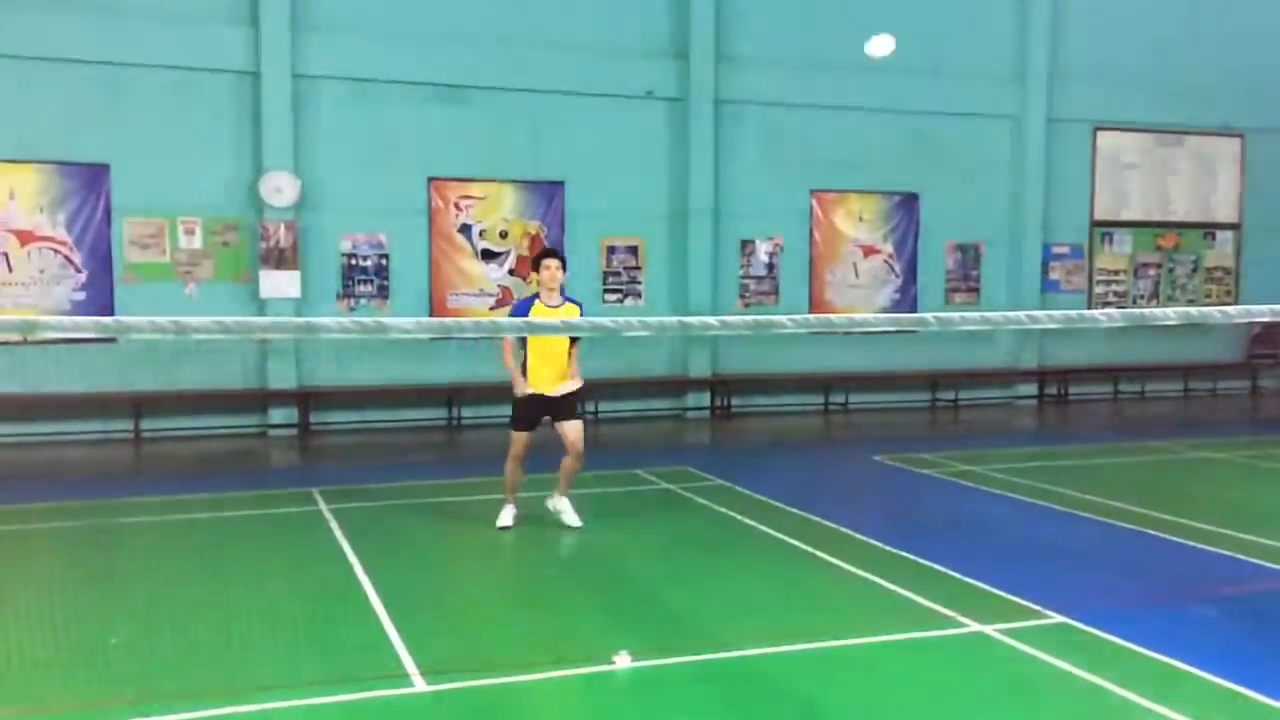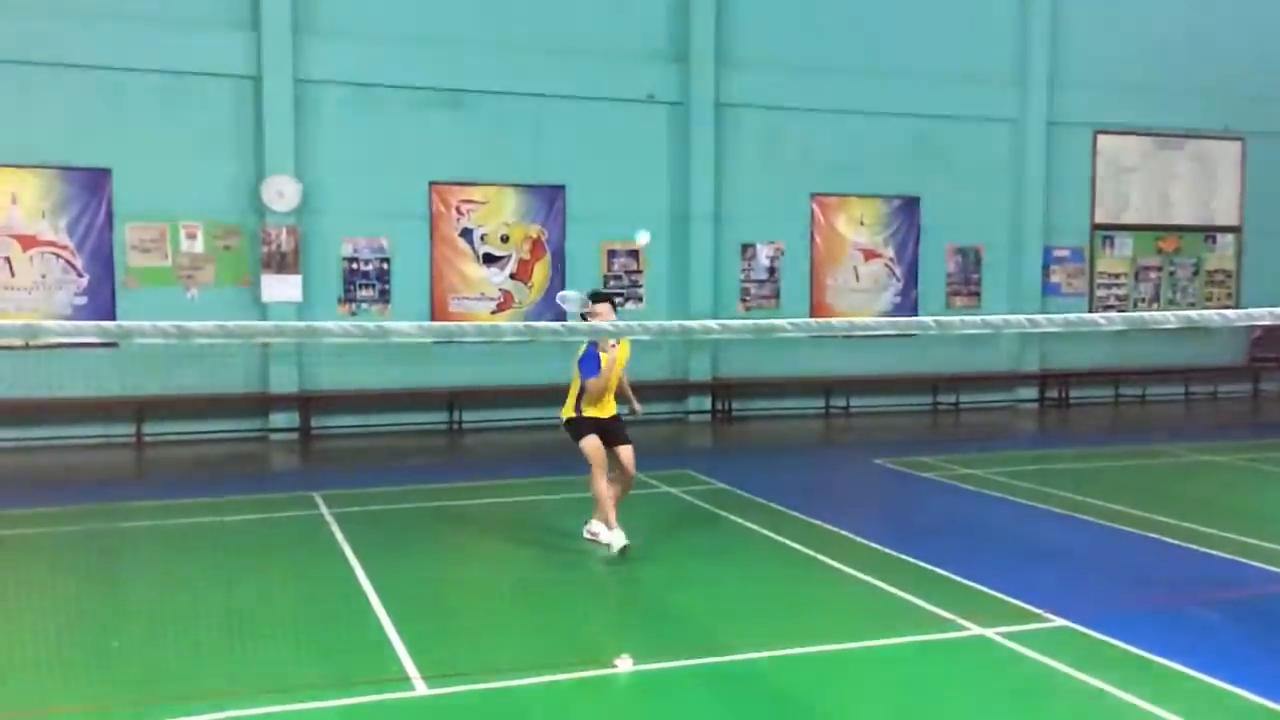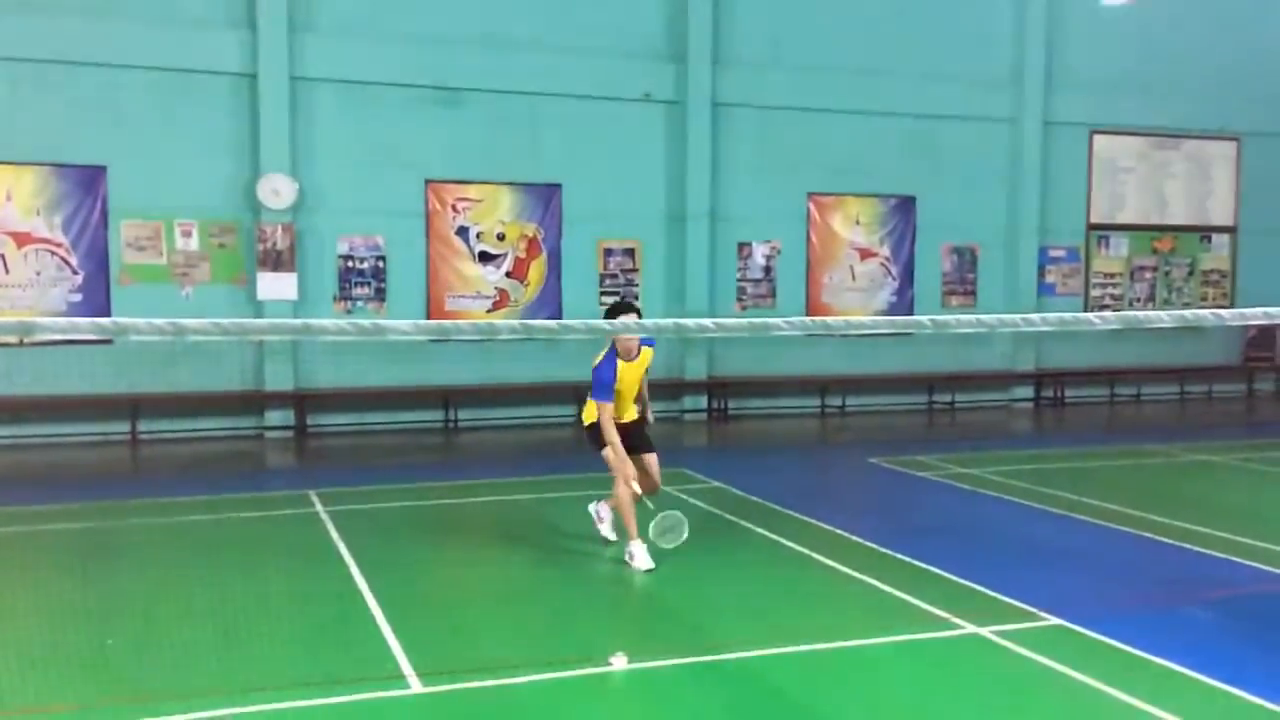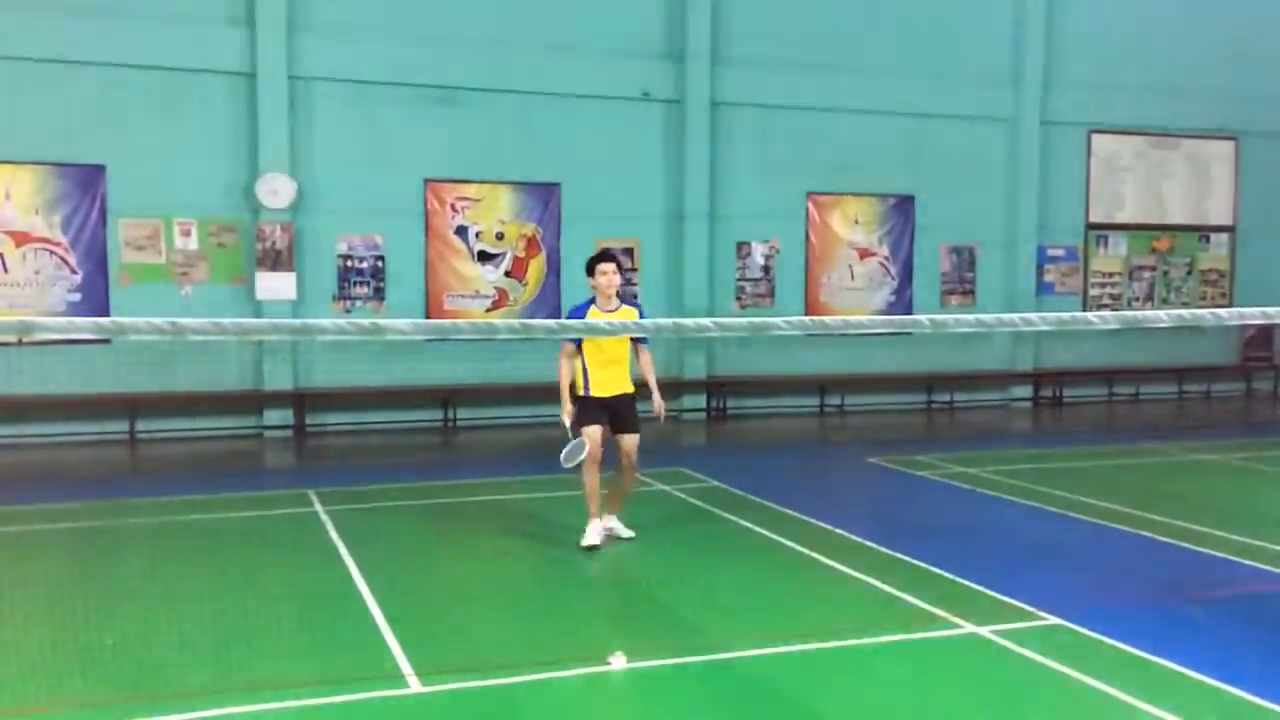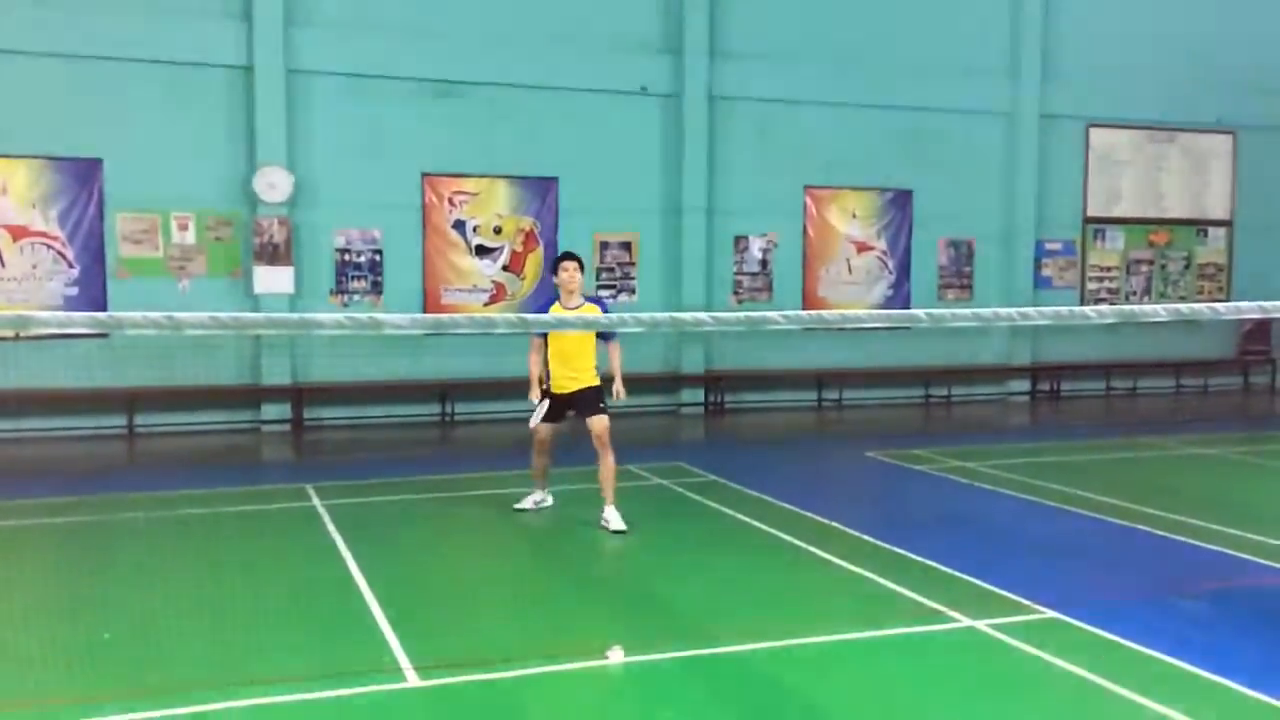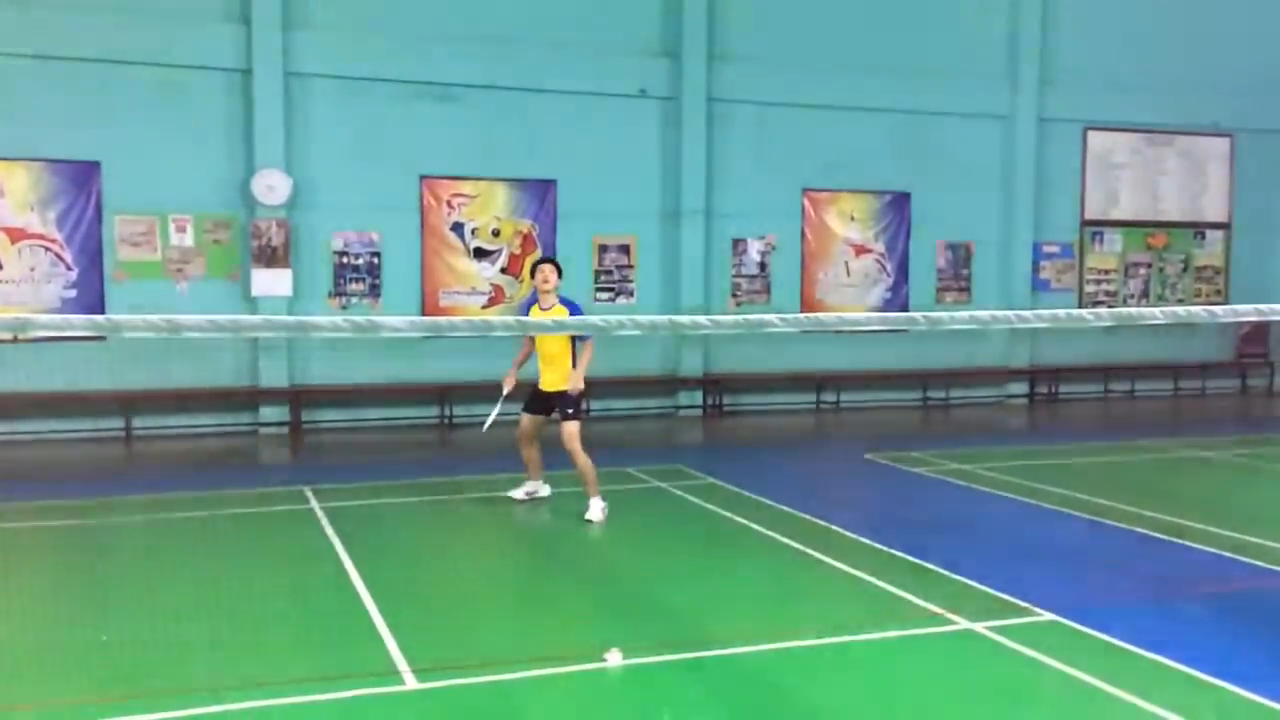
dt=0.4s
person 1, frame 1
left shoulder: (575, 309)
right shoulder: (524, 308)
right elbow: (507, 346)
left wrist: (575, 370)
right wrist: (517, 379)
left hip: (563, 391)
right hip: (529, 391)
left knee: (576, 448)
right knee: (516, 453)
left ankle: (560, 498)
right ankle: (509, 505)
person 1, frame 2
left shoulder: (624, 341)
right shoulder: (589, 353)
right elbow: (594, 394)
left wrist: (632, 400)
right wrist: (609, 364)
left hip: (608, 414)
right hip: (580, 415)
left knee: (628, 471)
right knee: (600, 460)
left ankle: (596, 524)
right ankle: (614, 531)
person 1, frame 3
left shoulder: (648, 346)
right shoulder: (605, 368)
right elbow: (607, 420)
left wrist: (646, 407)
right wrist: (624, 461)
left hip: (630, 418)
right hip: (601, 420)
left knee: (653, 480)
right knee: (624, 472)
left ankle: (604, 507)
right ankle: (634, 545)
person 1, frame 4
left shoulder: (634, 312)
right shoulder: (579, 314)
left elbow: (642, 353)
right elbow: (566, 358)
left wrist: (655, 392)
right wrist: (565, 399)
left hip: (623, 394)
right hip: (589, 395)
left knee: (630, 459)
right knee: (593, 454)
left ankle: (610, 517)
right ankle: (594, 522)
person 1, frame 5
left shoulder: (598, 309)
right shoulder: (546, 311)
left elbow: (612, 345)
right elbow: (536, 350)
left wrist: (618, 379)
right wrist: (534, 385)
left hip: (588, 386)
right hip: (555, 388)
left knee: (603, 440)
right knee: (540, 442)
left ankle: (609, 509)
right ankle: (542, 493)
person 1, frame 6
left shoulder: (571, 310)
right shoulder: (530, 309)
left elbow: (587, 346)
left wrist: (578, 374)
right wrist: (513, 371)
left hip: (566, 387)
right hip: (543, 386)
left knee: (572, 445)
right knee: (524, 434)
left ankle: (596, 501)
right ankle: (536, 483)
